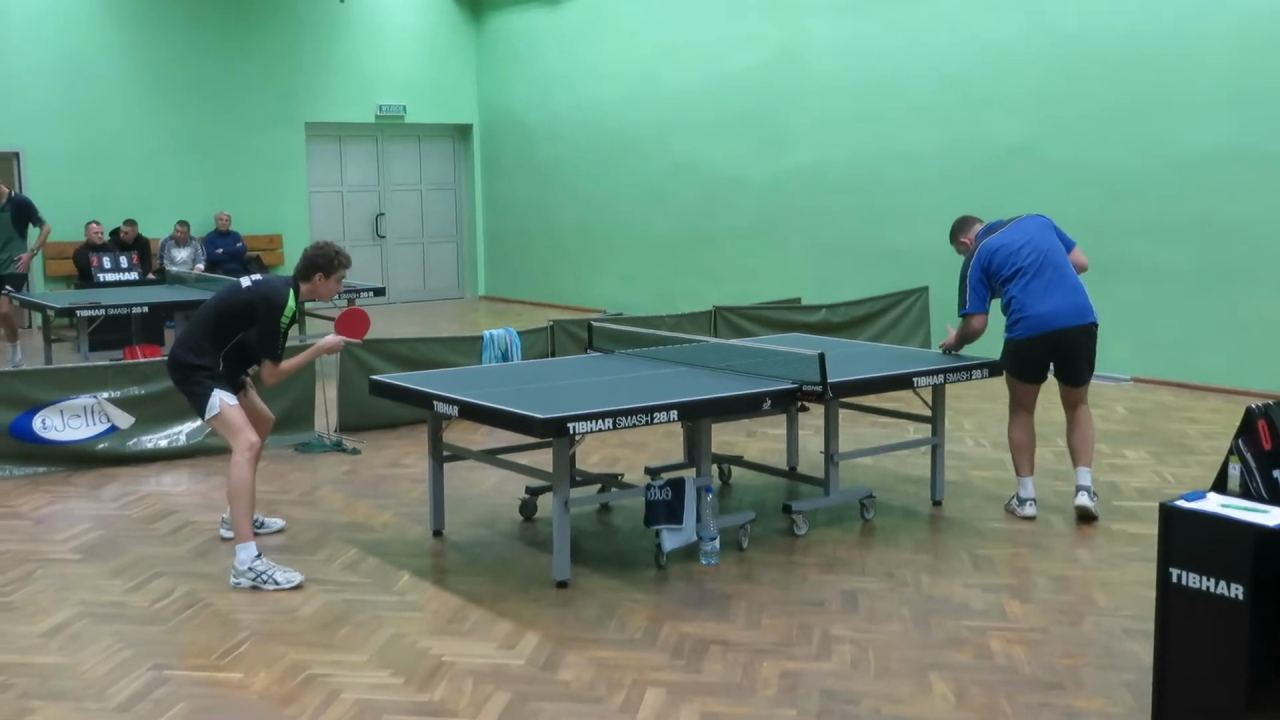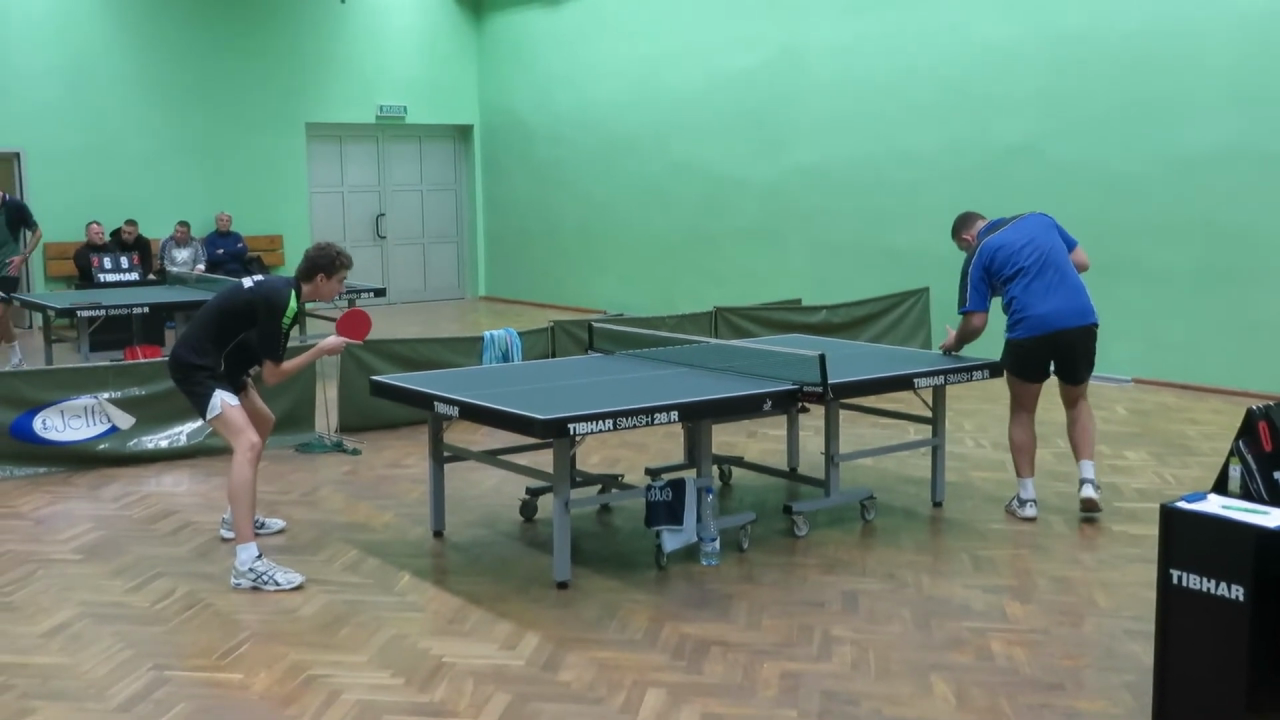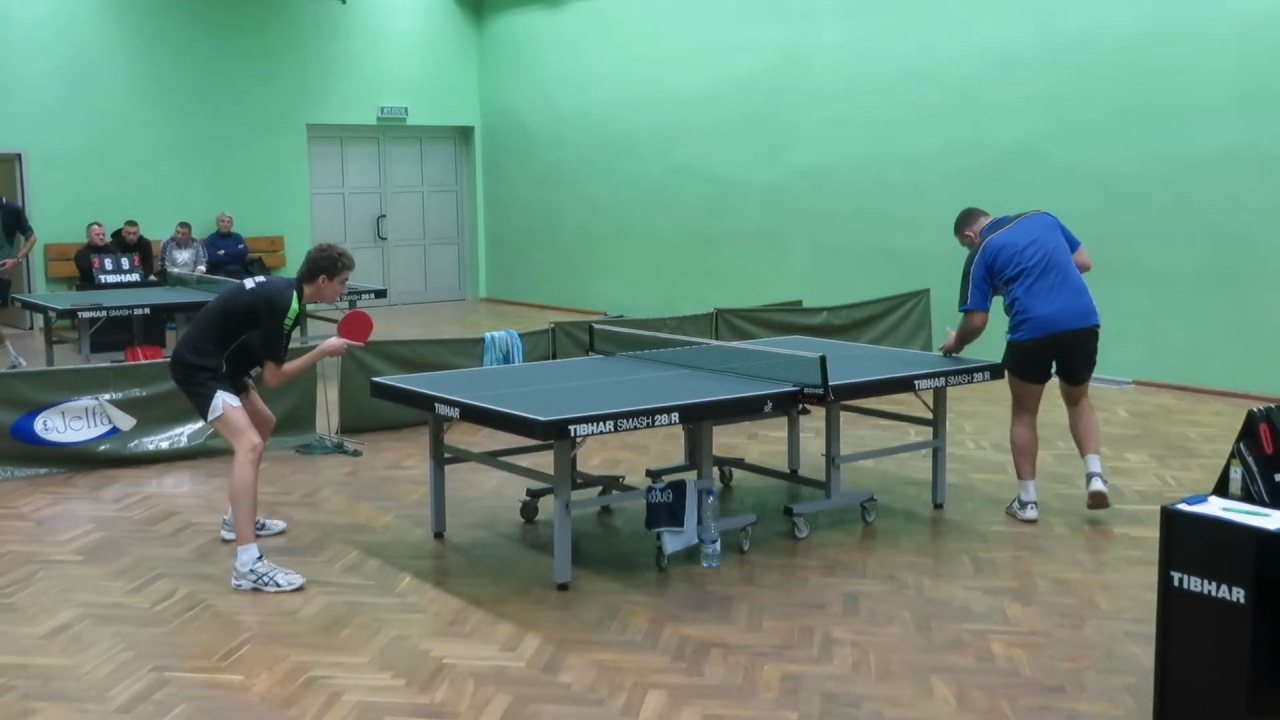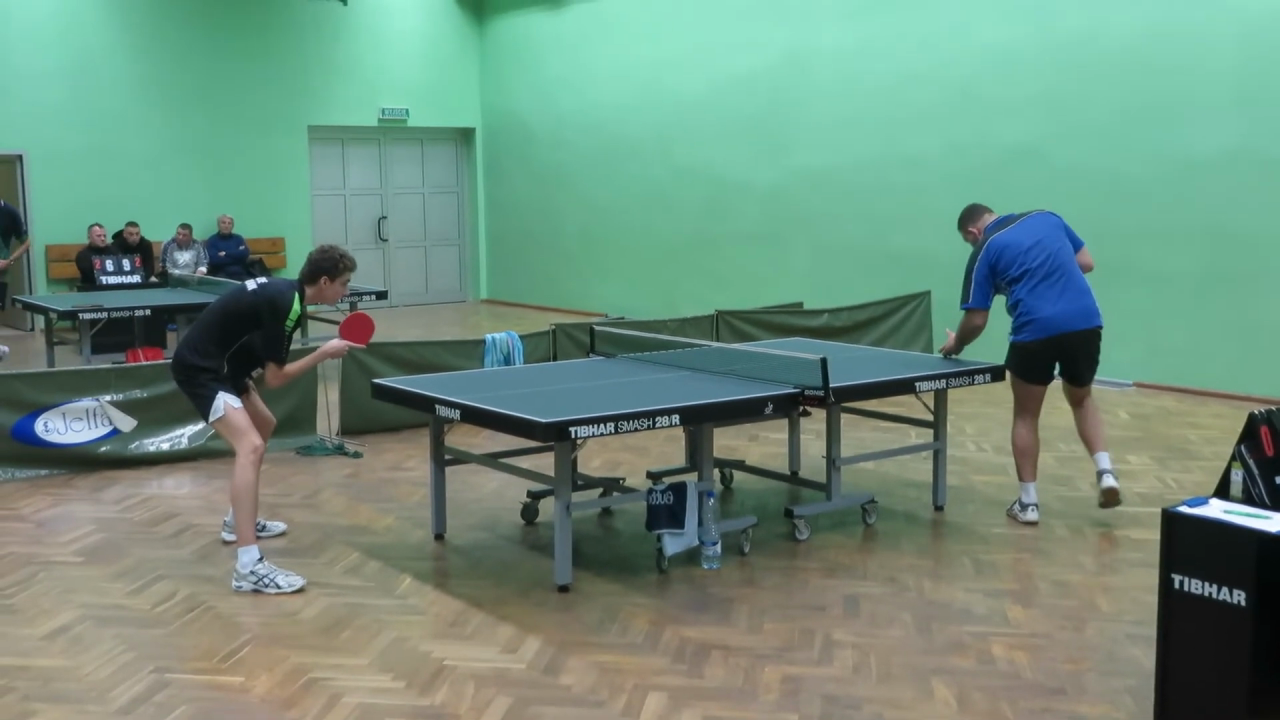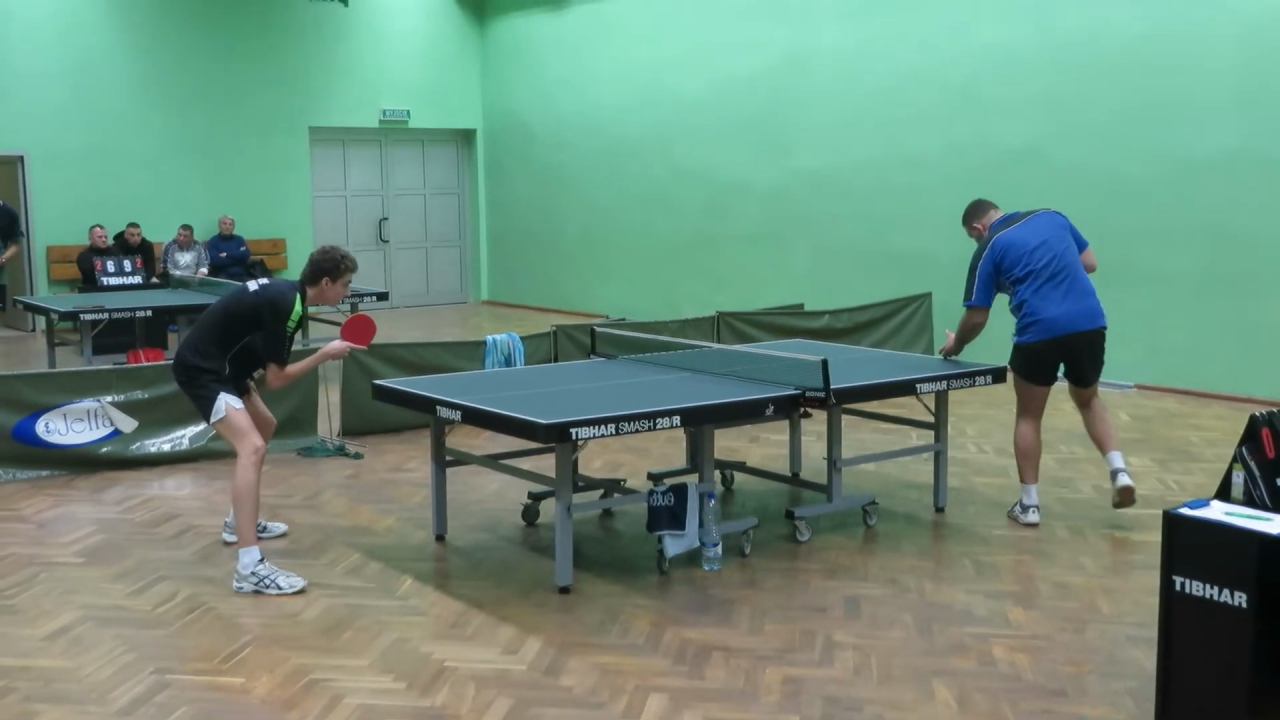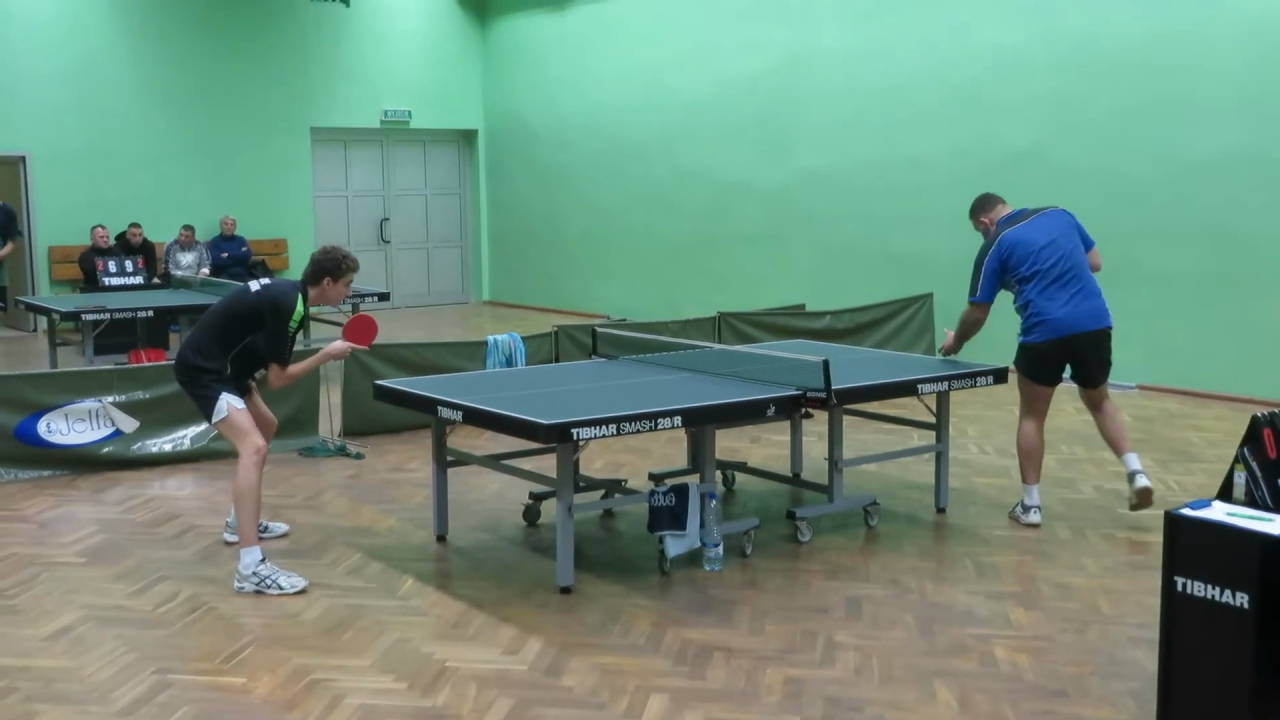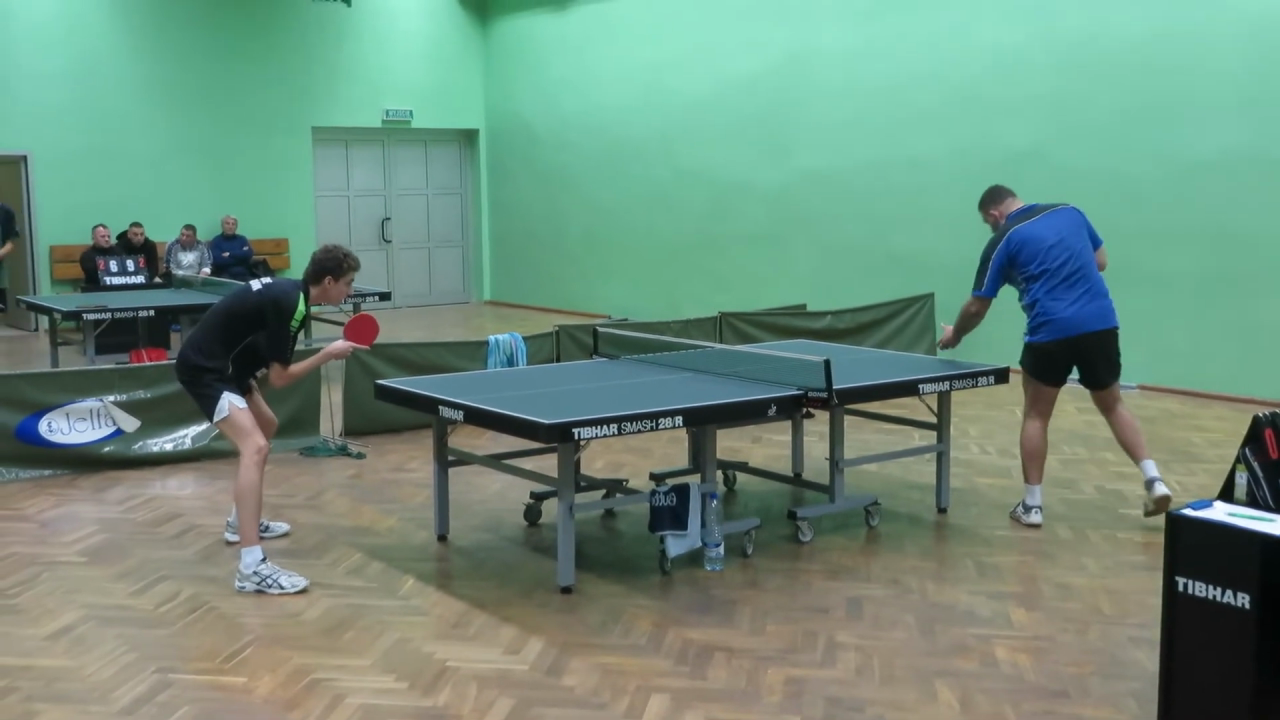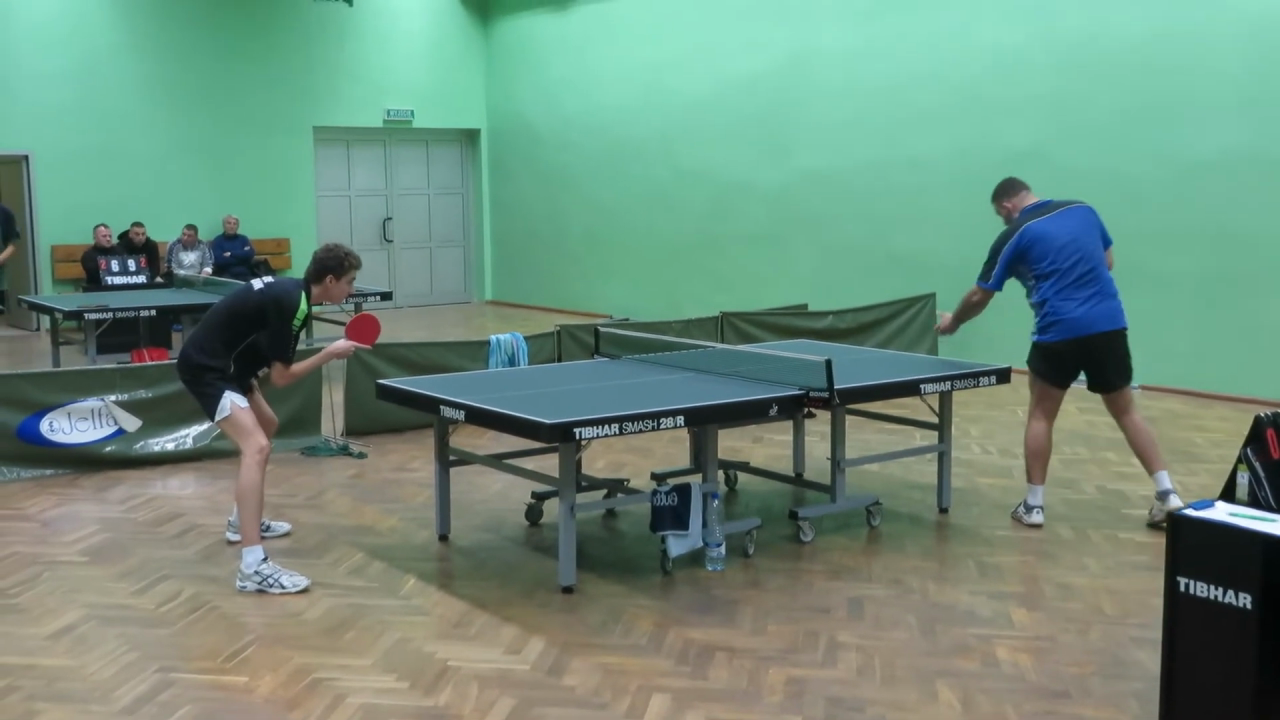
dt=0.1s
person 1, frame 1
left shoulder: (279, 287)
right shoulder: (278, 301)
right elbow: (271, 374)
left wrist: (241, 380)
right wrist: (320, 348)
left hip: (214, 362)
right hip: (194, 366)
left knee: (262, 423)
right knee: (247, 443)
left ankle: (237, 517)
right ankle: (247, 562)
person 1, frame 2
left shoulder: (281, 288)
right shoulder: (280, 301)
right elbow: (272, 374)
left wrist: (242, 379)
right wrist: (321, 350)
left hip: (215, 362)
right hip: (196, 366)
left knee: (263, 423)
right knee: (248, 444)
left ankle: (238, 517)
right ankle: (248, 563)
person 1, frame 3
left shoulder: (282, 289)
right shoulder: (281, 302)
right elbow: (273, 376)
left wrist: (244, 379)
right wrist: (323, 351)
left hip: (216, 363)
right hip: (197, 367)
left knee: (263, 425)
right knee: (250, 445)
left ankle: (239, 518)
right ankle: (248, 564)
person 1, frame 4
left shoulder: (284, 290)
right shoulder: (283, 304)
right elbow: (275, 377)
left wrist: (246, 379)
right wrist: (324, 353)
left hip: (217, 364)
right hip: (199, 368)
left knee: (264, 426)
right knee: (251, 447)
left ankle: (239, 520)
right ankle: (249, 566)
person 1, frame 5
left shoulder: (285, 291)
right shoulder: (285, 305)
right elbow: (276, 378)
left wrist: (246, 381)
right wrist: (325, 354)
left hip: (218, 364)
right hip: (200, 369)
left knee: (265, 427)
right knee: (252, 448)
left ankle: (240, 521)
right ankle: (250, 567)
person 1, frame 6
left shoulder: (287, 292)
right shoulder: (287, 305)
right elbow: (277, 378)
left wrist: (247, 381)
right wrist: (327, 354)
left hip: (219, 364)
right hip: (202, 369)
left knee: (266, 427)
right knee: (254, 448)
left ankle: (241, 521)
right ankle: (251, 567)
person 1, frame 7
left shoulder: (288, 290)
right shoulder: (288, 304)
right elbow: (279, 377)
left wrist: (248, 380)
right wrist: (329, 354)
left hip: (220, 364)
right hip: (203, 368)
left knee: (266, 427)
right knee: (255, 448)
left ankle: (242, 521)
right ankle: (252, 567)
person 1, frame 8
left shoulder: (290, 289)
right shoulder: (290, 303)
right elbow: (281, 376)
left wrist: (249, 380)
right wrist: (330, 353)
left hip: (221, 363)
right hip: (205, 367)
left knee: (267, 426)
right knee: (256, 447)
left ankle: (243, 520)
right ankle: (253, 566)
person 2, frame 1
left shoulder: (977, 257)
right shoulder: (1037, 220)
left elbow: (976, 324)
right elbow: (1081, 263)
left wrist: (956, 341)
left hip: (1029, 329)
right hip: (1080, 321)
left knee: (1021, 411)
right knee: (1077, 406)
left ankle: (1025, 496)
right ankle: (1084, 487)
person 2, frame 2
left shoulder: (978, 255)
right shoulder: (1040, 219)
left elbow: (976, 322)
right elbow: (1082, 262)
left wrist: (956, 341)
left hip: (1029, 330)
right hip: (1080, 321)
left knee: (1022, 411)
right knee: (1076, 402)
left ankle: (1026, 497)
right ankle: (1087, 481)
person 2, frame 3
left shoulder: (981, 253)
right shoulder: (1042, 218)
left elbow: (976, 321)
right elbow: (1083, 263)
left wrist: (956, 343)
left hip: (1031, 330)
right hip: (1082, 321)
left knee: (1024, 414)
right knee: (1077, 400)
left ankle: (1027, 499)
right ankle: (1095, 474)
person 2, frame 4
left shoulder: (984, 251)
right shoulder: (1047, 218)
left elbow: (976, 320)
right elbow: (1086, 263)
left wrist: (957, 344)
left hip: (1035, 332)
right hip: (1085, 323)
left knee: (1025, 415)
right knee: (1082, 400)
left ankle: (1028, 501)
right ankle: (1105, 471)
person 2, frame 5
left shoulder: (988, 249)
right shoulder: (1051, 216)
left elbow: (976, 317)
right elbow: (1089, 264)
left wrist: (956, 344)
left hip: (1039, 332)
right hip: (1089, 322)
left knee: (1028, 416)
right knee: (1088, 401)
left ankle: (1029, 503)
right ankle: (1119, 471)
person 2, frame 6
left shoulder: (994, 246)
right shoulder: (1060, 215)
left elbow: (977, 313)
right elbow: (1095, 264)
left wrist: (956, 341)
left hip: (1045, 333)
right hip: (1095, 323)
left knee: (1032, 416)
right knee: (1099, 402)
left ankle: (1030, 503)
right ankle: (1135, 472)
person 2, frame 7
left shoulder: (1002, 242)
right shoulder: (1070, 212)
left elbow: (976, 306)
right elbow: (1100, 262)
left wrist: (955, 335)
left hip: (1051, 333)
right hip: (1101, 323)
left knee: (1035, 416)
right knee: (1112, 406)
left ankle: (1031, 504)
right ankle: (1154, 480)
person 2, frame 8
left shoulder: (1014, 236)
right shoulder: (1083, 210)
left elbow: (979, 297)
right elbow: (1107, 262)
left wrist: (953, 321)
left hip: (1060, 333)
right hip: (1110, 325)
left knee: (1041, 416)
right knee: (1125, 411)
left ankle: (1033, 504)
right ankle: (1166, 492)
